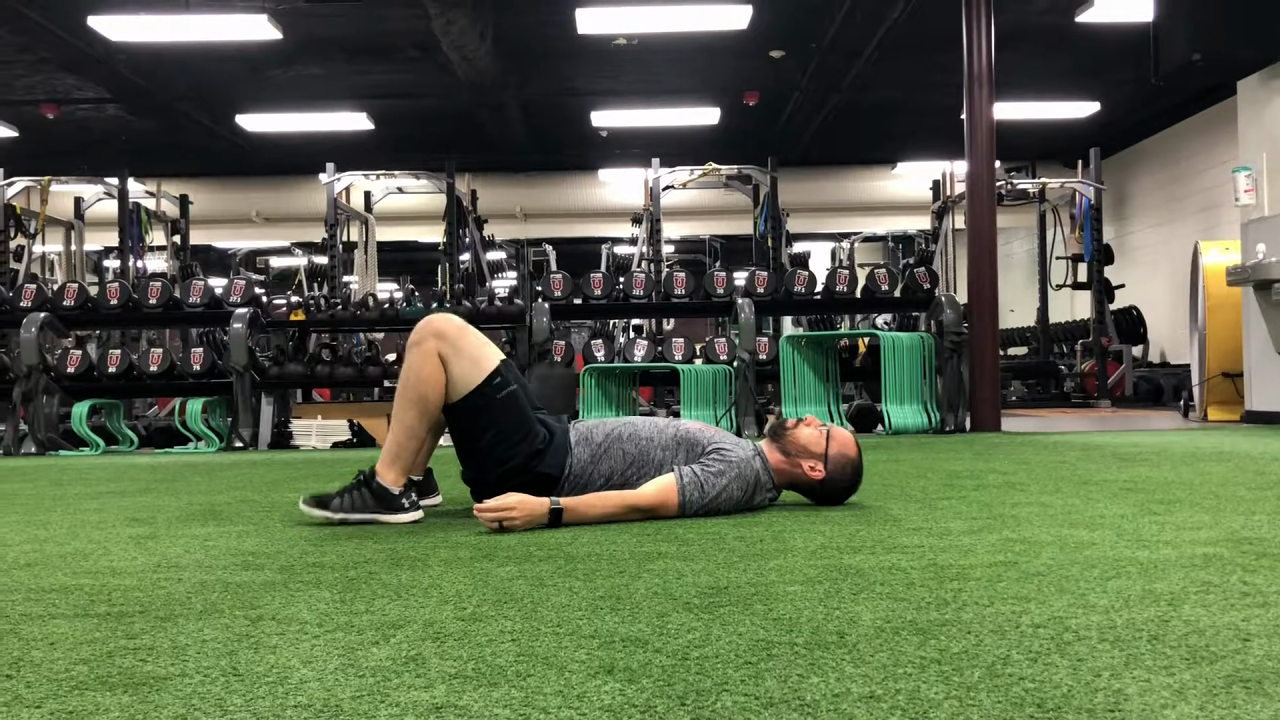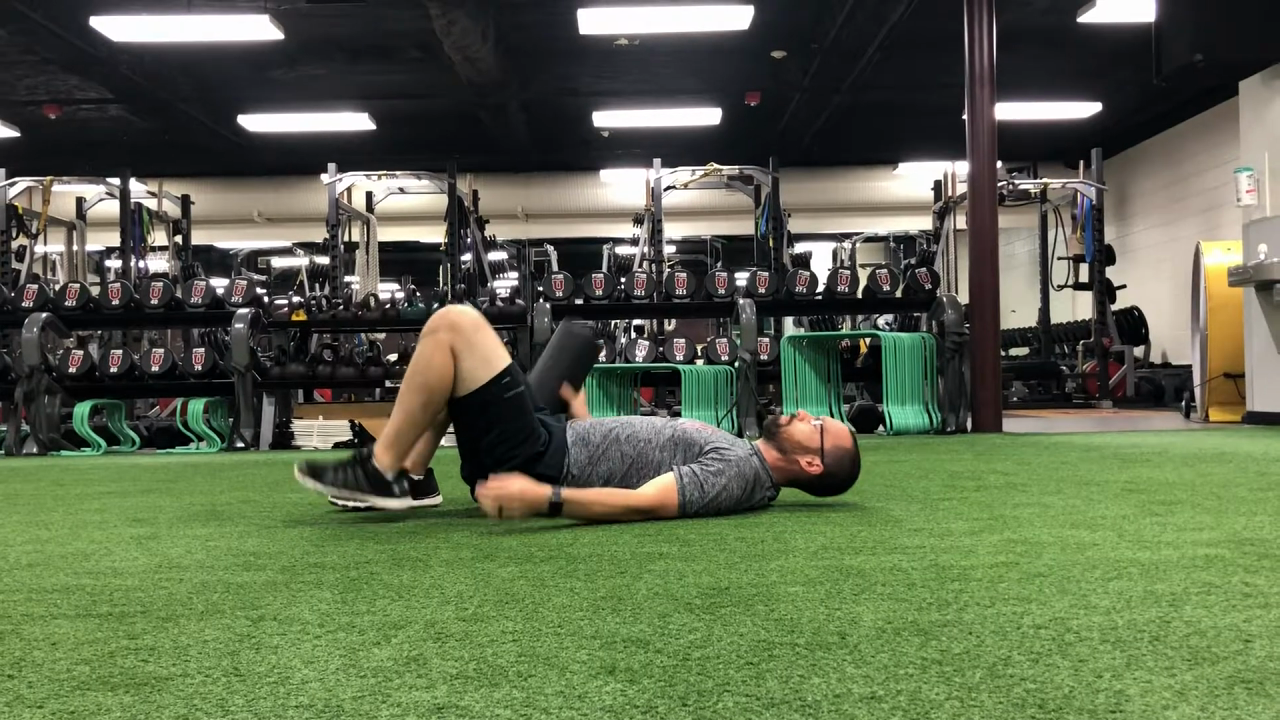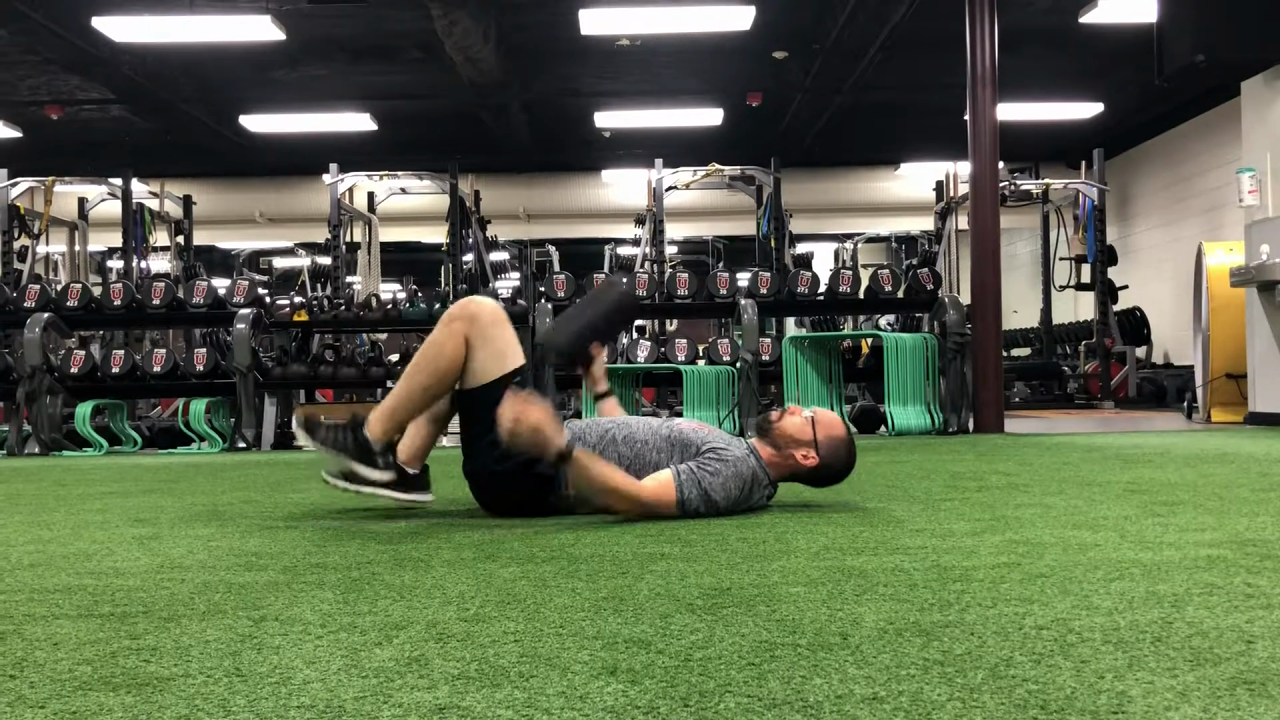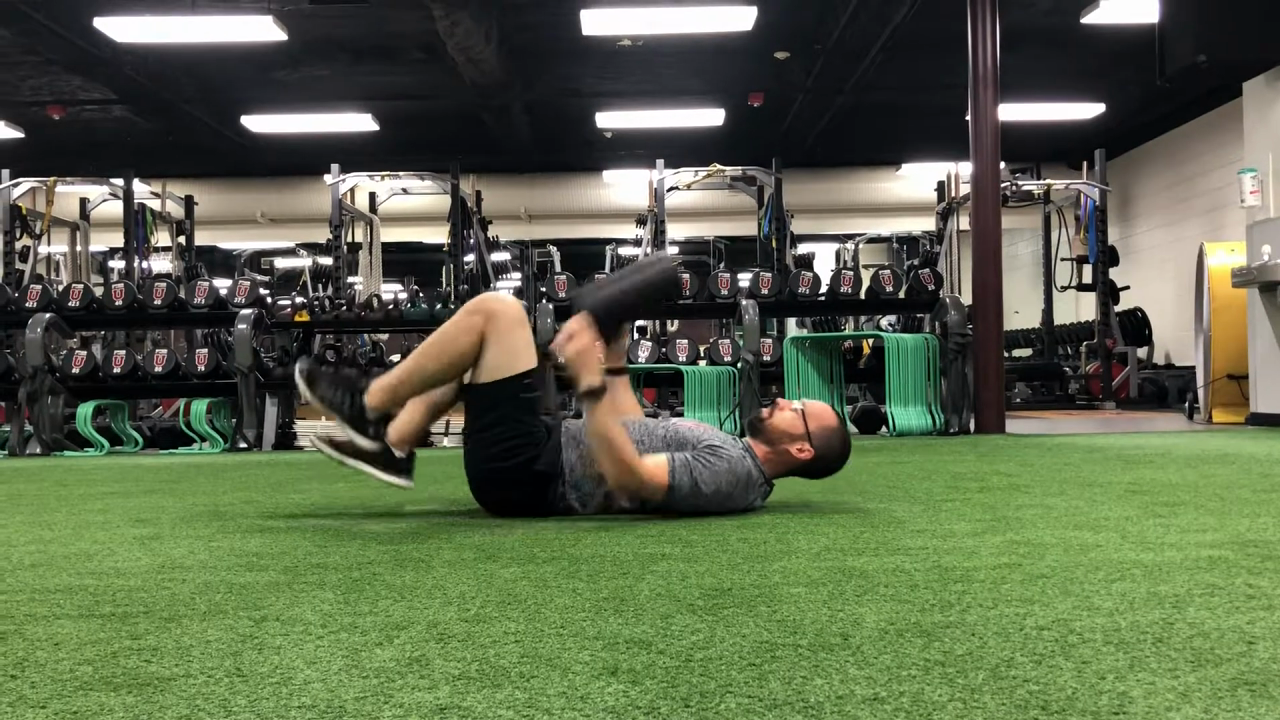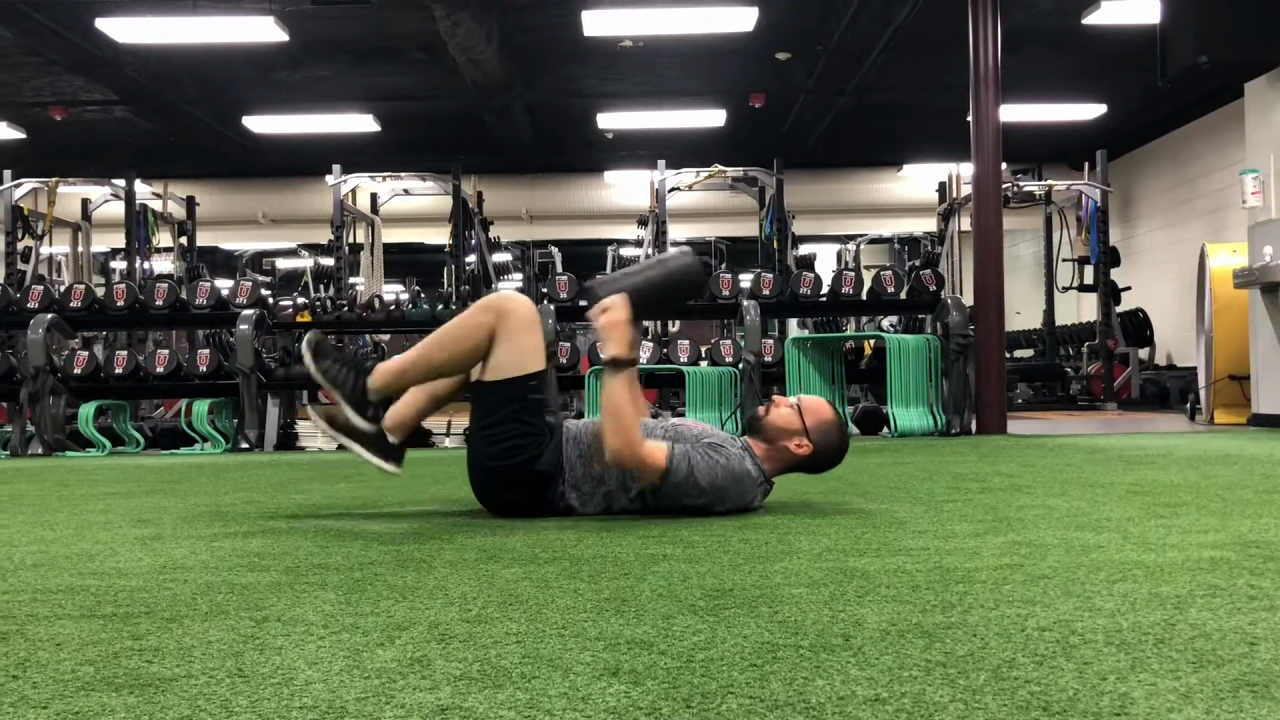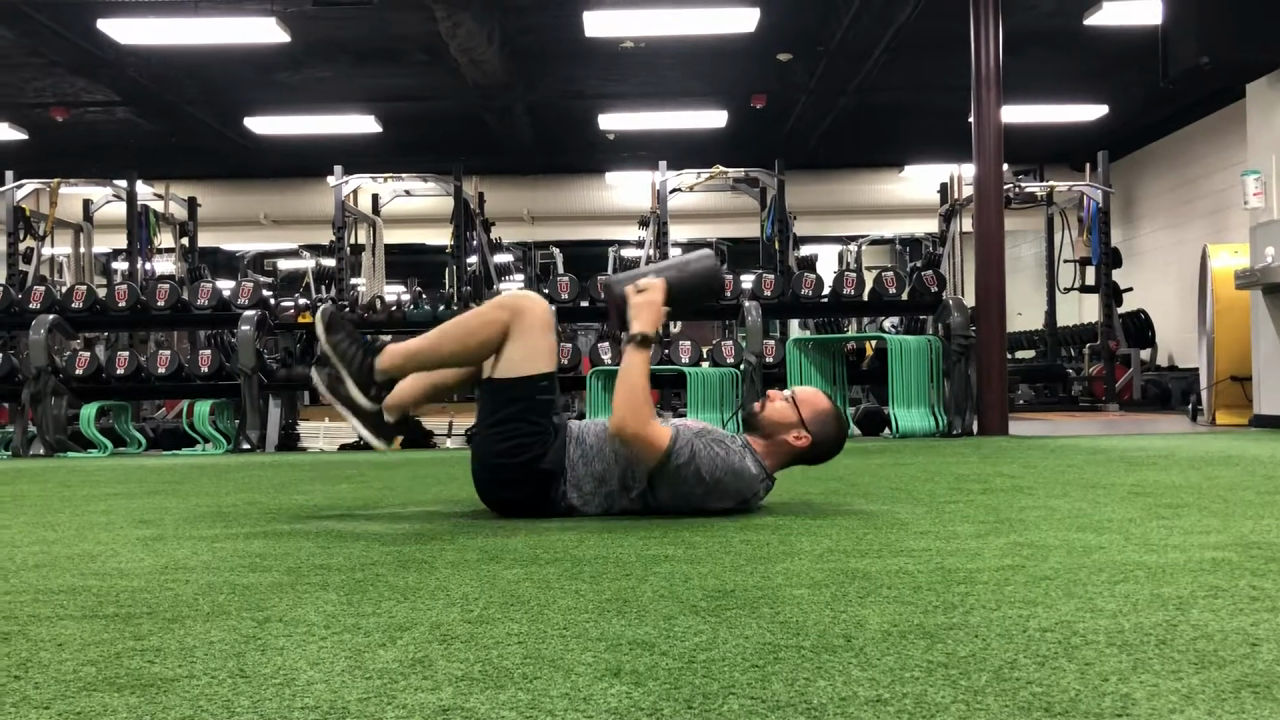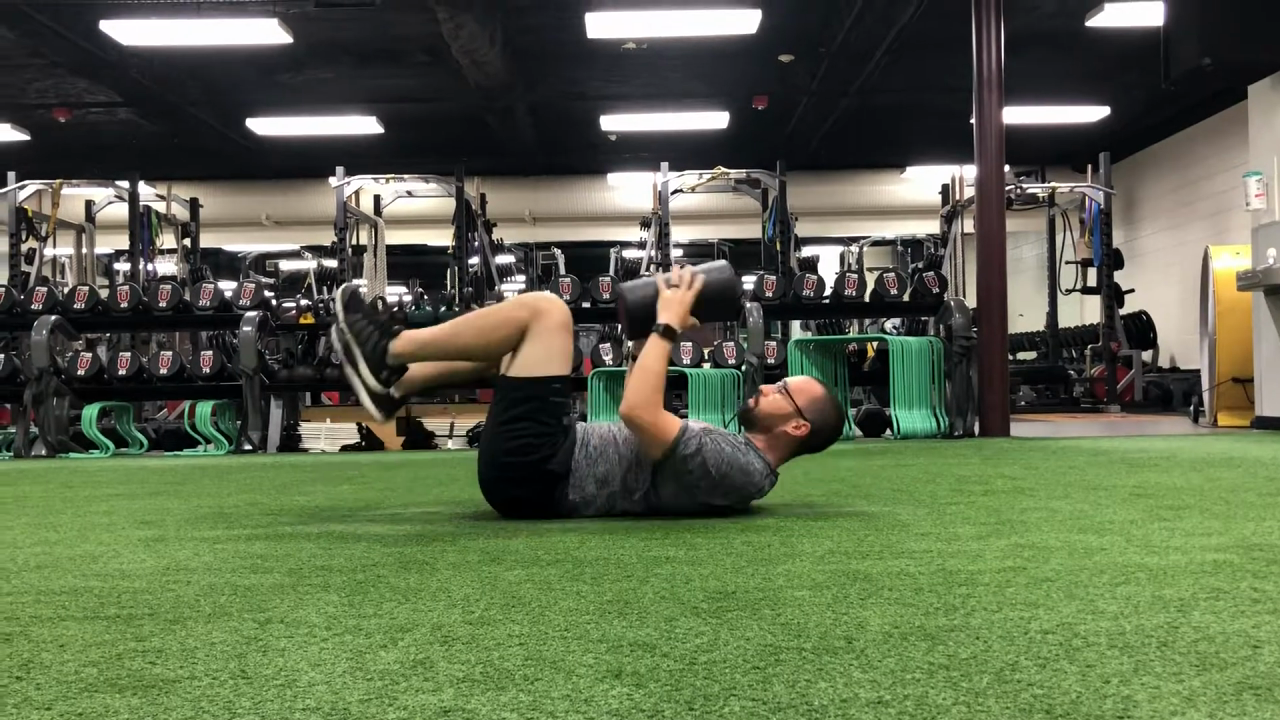
dt=0.1s
person 1, frame 1
left shoulder: (741, 473)
right shoulder: (742, 457)
left elbow: (639, 503)
left wrist: (545, 509)
left hip: (537, 468)
right hip: (560, 442)
left knee: (436, 332)
right knee: (451, 346)
left ankle: (387, 487)
right ankle: (410, 480)
person 1, frame 2
left shoulder: (739, 473)
right shoulder: (738, 458)
left elbow: (639, 503)
left wrist: (545, 497)
right wrist: (579, 410)
left hip: (536, 464)
right hip: (558, 443)
left knee: (452, 324)
right knee: (459, 336)
left ankle: (381, 472)
right ankle: (407, 475)
person 1, frame 3
left shoulder: (736, 474)
right shoulder: (735, 457)
left elbow: (632, 497)
left wrist: (557, 443)
right wrist: (599, 387)
left hip: (525, 475)
right hip: (543, 465)
left knee: (473, 314)
right knee: (470, 344)
left ankle: (372, 438)
right ankle: (403, 467)
person 1, frame 4
left shoulder: (732, 473)
right shoulder: (733, 457)
left elbow: (626, 478)
left wrist: (592, 379)
right wrist: (614, 362)
left hip: (524, 472)
right hip: (537, 442)
left knee: (495, 309)
right knee: (477, 343)
left ankle: (366, 409)
right ankle: (391, 448)
person 1, frame 5
left shoulder: (730, 473)
right shoulder: (732, 458)
left elbow: (623, 450)
right elbow: (641, 434)
left wrist: (617, 352)
right wrist: (622, 350)
left hip: (525, 475)
right hip: (546, 459)
left knee: (510, 307)
right knee: (490, 336)
left ankle: (368, 392)
right ankle: (382, 430)
person 1, frame 6
left shoulder: (731, 469)
right shoulder: (735, 457)
left elbow: (628, 426)
right elbow: (644, 424)
left wrist: (640, 332)
right wrist: (643, 335)
left hip: (527, 473)
right hip: (541, 467)
left knee: (524, 307)
right knee: (497, 336)
left ankle: (376, 370)
right ankle: (384, 410)
person 1, frame 7
left shoulder: (735, 468)
right shoulder: (736, 455)
left elbow: (637, 413)
right elbow: (646, 420)
left wrist: (668, 324)
right wrist: (649, 347)
left hip: (531, 476)
right hip: (539, 473)
left knee: (544, 309)
right knee: (520, 333)
left ankle: (387, 354)
right ankle: (392, 382)
